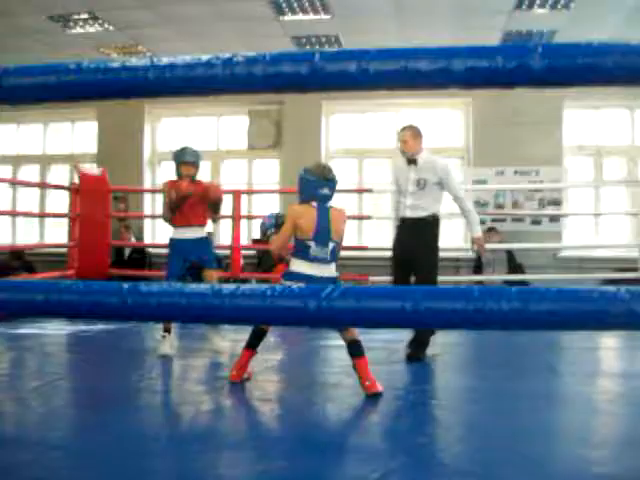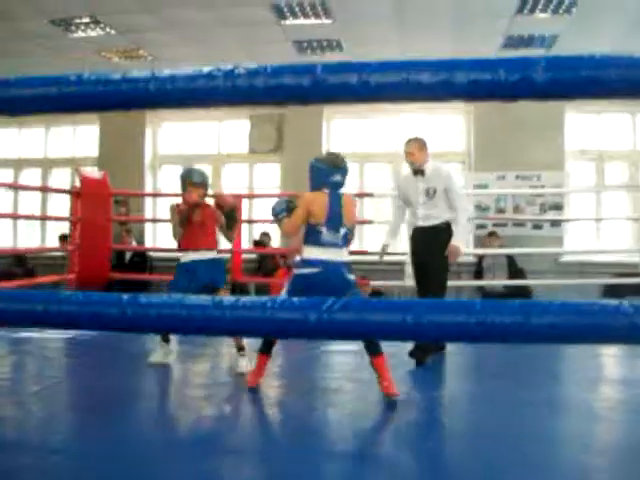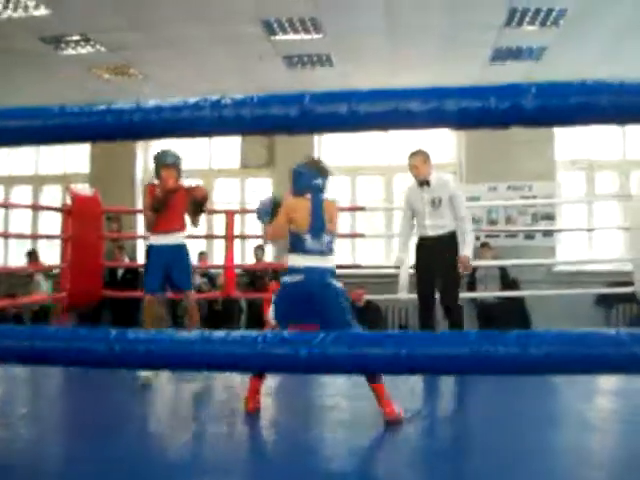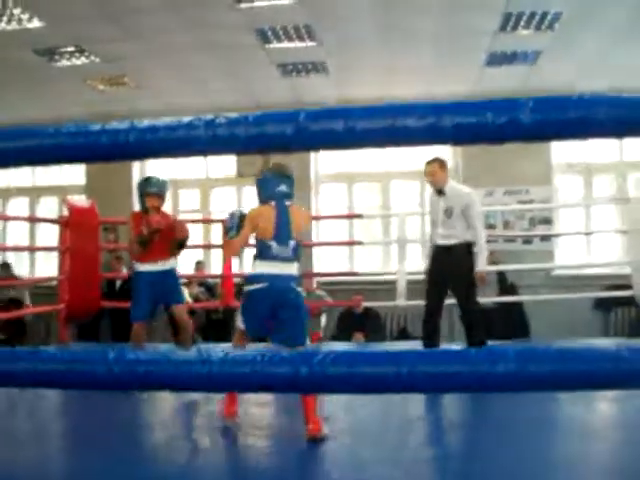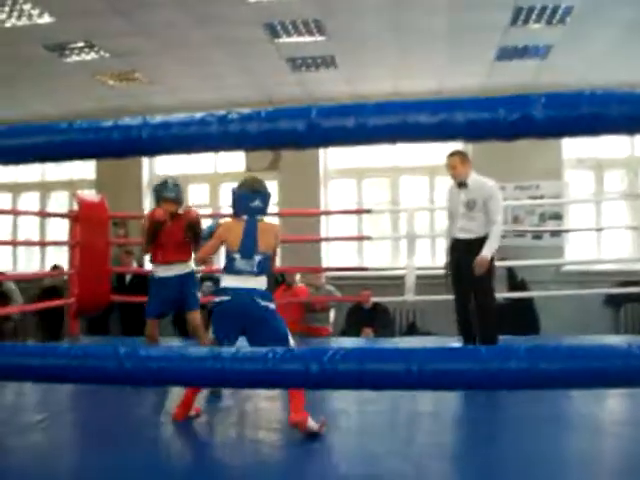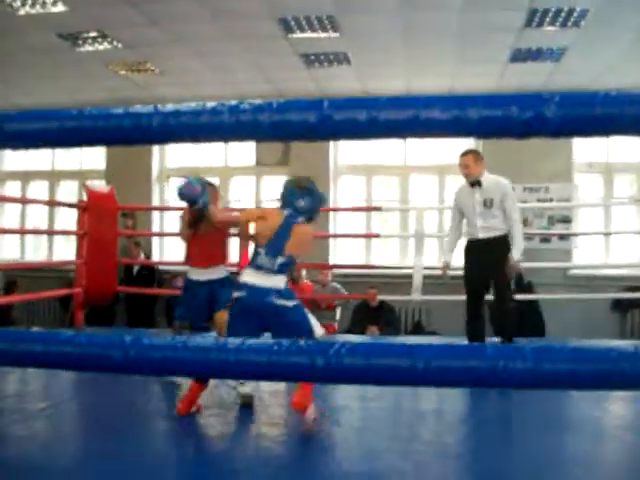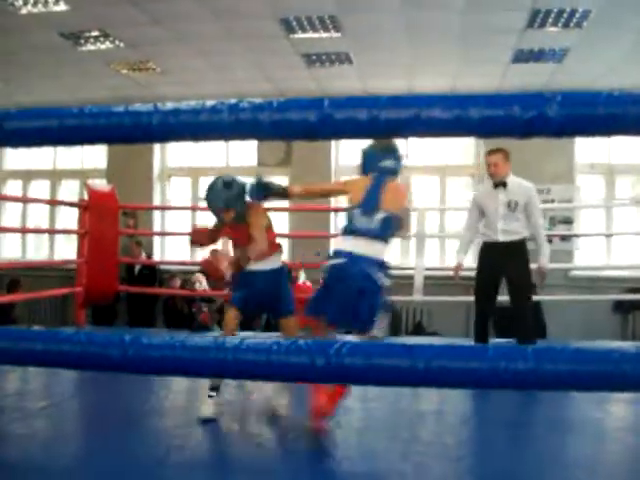
dt=0.3s
person 1, frame 1
left shoulder: (296, 212)
right shoulder: (340, 215)
left elbow: (276, 248)
left wrist: (272, 231)
left hip: (298, 281)
right hip: (327, 283)
right knee: (347, 327)
left ankle: (238, 370)
right ankle: (368, 381)
person 1, frame 2
left shoulder: (309, 198)
right shoulder: (351, 202)
left elbow: (290, 231)
left wrist: (282, 216)
left hip: (310, 271)
right hip: (340, 271)
left ankle: (256, 374)
right ankle: (386, 381)
person 1, frame 3
left shoulder: (291, 204)
right shoulder: (333, 207)
left elbow: (271, 237)
left wrist: (267, 218)
left hip: (296, 279)
right hip: (326, 281)
left ankle: (252, 398)
right ankle: (386, 405)
person 1, frame 4
left shoulder: (257, 214)
right shoulder: (302, 215)
left elbow: (233, 251)
left wrist: (232, 231)
left hip: (259, 286)
right hip: (289, 288)
left knee: (241, 339)
left ankle: (230, 403)
right ankle: (313, 423)
person 1, frame 5
left shoulder: (227, 227)
right shoulder: (272, 230)
left elbow: (200, 258)
left wrist: (214, 242)
left hip: (227, 299)
right hip: (259, 300)
left ankle: (184, 408)
right ankle: (297, 414)
person 1, frame 6
left shoulder: (268, 215)
right shoulder: (307, 232)
left hip: (246, 294)
right hip: (276, 298)
left ankle: (188, 402)
right ankle: (302, 398)
person 1, frame 7
left shoulder: (356, 184)
right shoulder: (400, 191)
left elbow: (309, 190)
left wrist: (273, 188)
left hip: (341, 263)
right hip: (371, 270)
left knee: (323, 332)
left ankle: (319, 396)
right ankle: (326, 403)
person 2, frame 1
left shoulder: (204, 188)
right shoulder: (169, 187)
left elbow: (214, 217)
right elbow: (167, 217)
left wrist: (216, 202)
right wrist: (176, 200)
left hip: (200, 240)
right hip: (179, 242)
left knee: (213, 283)
right ankle: (166, 336)
person 2, frame 2
left shoulder: (213, 210)
right shoulder: (177, 209)
left elbow: (229, 236)
right elbow: (178, 236)
left wrist: (230, 213)
right wrist: (186, 213)
left hip: (211, 263)
right hip: (188, 264)
left ankle: (241, 353)
right ankle: (165, 346)
person 2, frame 3
left shoulder: (184, 191)
right shoulder: (150, 190)
left elbow: (195, 221)
right elbow: (149, 224)
left wrist: (200, 203)
right wrist: (161, 196)
left hip: (178, 247)
right hip: (156, 248)
left knee: (190, 298)
right knee: (150, 299)
person 2, frame 4
left shoulder: (170, 221)
right shoulder: (134, 219)
left elbow: (176, 251)
right elbow: (134, 253)
left wrist: (180, 241)
right wrist: (146, 236)
left hip: (166, 273)
right hip: (143, 275)
left knee: (183, 318)
right knee: (139, 326)
person 2, frame 5
left shoulder: (185, 220)
right shoulder: (150, 218)
left elbow: (198, 248)
right elbow: (148, 249)
left wrist: (196, 228)
right wrist: (154, 228)
left hip: (184, 277)
right hip: (161, 279)
left knee: (195, 321)
right knee: (151, 328)
person 2, frame 6
left shoulder: (224, 218)
right shoulder: (188, 215)
right elbow: (186, 236)
right wrist: (194, 214)
left hip: (219, 279)
right hip: (194, 280)
left knee: (222, 323)
right knee: (180, 328)
person 2, frame 7
left shoulder: (255, 212)
right shoulder: (225, 217)
left elbow: (262, 246)
right elbow: (215, 233)
left wrist: (233, 262)
right wrist: (205, 235)
left hip: (273, 274)
right hip: (244, 274)
left knee: (289, 332)
right knee: (229, 327)
left ankle: (281, 387)
right ankle: (213, 394)
person 3, frame 1
left shoulder: (438, 166)
right shoulder: (398, 167)
left elbow: (460, 197)
left wrist: (475, 230)
left hip: (425, 227)
right hip: (404, 228)
left knee: (425, 286)
right knee: (400, 283)
left ankle: (420, 343)
right ankle: (423, 330)
person 3, frame 2
left shoulder: (443, 174)
right shoulder: (404, 180)
left elbow: (460, 208)
right elbow: (399, 212)
left wrist: (457, 240)
right wrist: (388, 240)
left hip: (438, 234)
right hip: (419, 235)
left knee: (435, 290)
right knee: (425, 292)
left ankle: (425, 346)
right ankle: (434, 340)
person 3, frame 3
left shoulder: (448, 184)
right shoulder: (411, 192)
left elbow: (463, 218)
right elbow: (406, 225)
left wrist: (465, 251)
right wrist: (400, 255)
left hip: (446, 244)
right hip: (424, 246)
left knee: (449, 298)
right knee: (425, 301)
person 3, frame 4
left shoulder: (465, 195)
right shoulder: (433, 197)
left elbow: (478, 230)
left wrist: (480, 265)
right wrist: (429, 261)
left hip: (460, 254)
right hip: (439, 254)
left knee: (468, 306)
right knee: (432, 308)
left ankle: (477, 349)
right ankle: (430, 351)
person 3, frame 5
left shoulder: (488, 187)
right shoulder: (452, 191)
left elbow: (497, 223)
left wrist: (486, 254)
right wrist: (449, 255)
left hip: (480, 247)
right hip: (459, 248)
left knee: (484, 301)
right knee: (461, 302)
left ankle: (489, 347)
right ankle: (470, 345)
person 3, frame 6
left shoulder: (502, 185)
right shoulder: (461, 193)
left elbow: (515, 221)
right elbow: (455, 227)
left wrist: (515, 254)
right wrist: (447, 257)
left hip: (497, 246)
right hip: (474, 249)
left knee: (503, 300)
right knee: (473, 302)
left ankle: (508, 344)
right ankle: (476, 346)
person 3, frame 7
left shoulder: (526, 189)
right shoulder: (480, 194)
left elbow: (537, 224)
right elbow: (470, 227)
left wrist: (543, 258)
right wrist: (460, 257)
left hip: (516, 251)
right hip: (490, 251)
left knee: (522, 304)
right knee: (483, 303)
left ankle: (528, 347)
right ankle: (480, 346)
